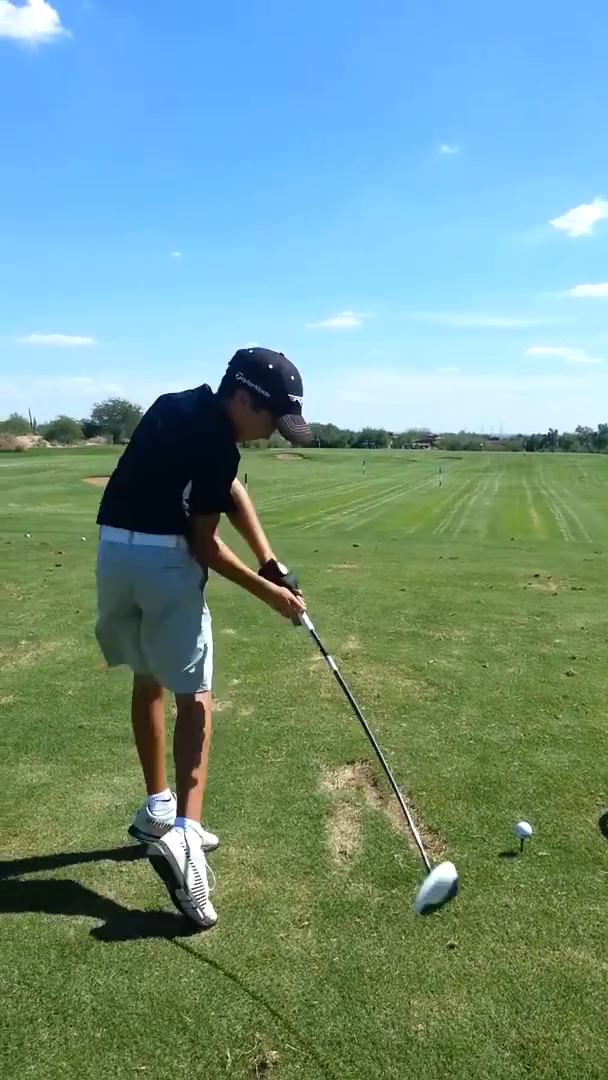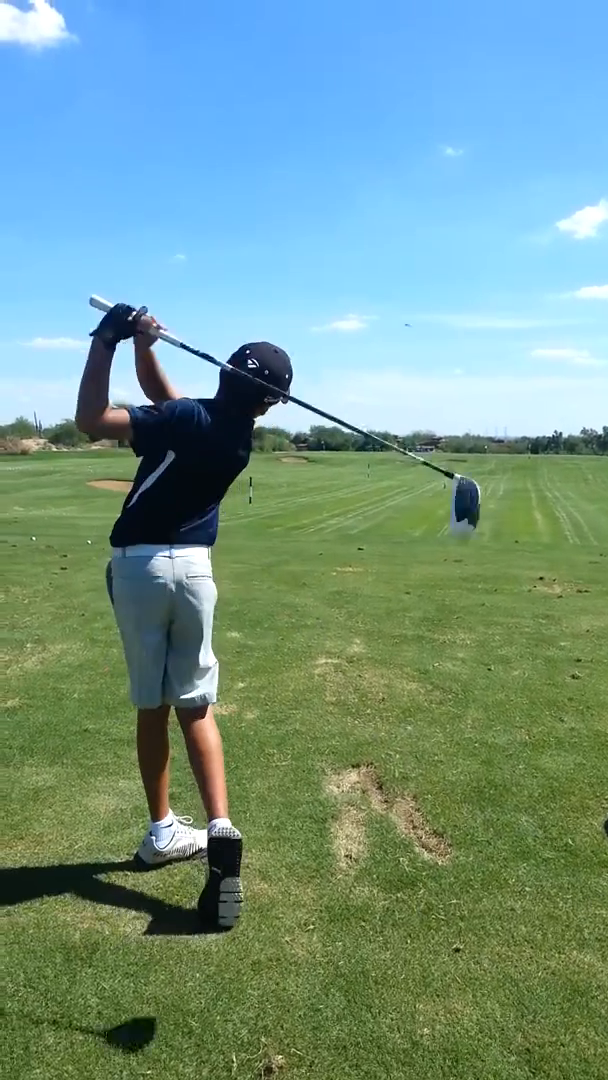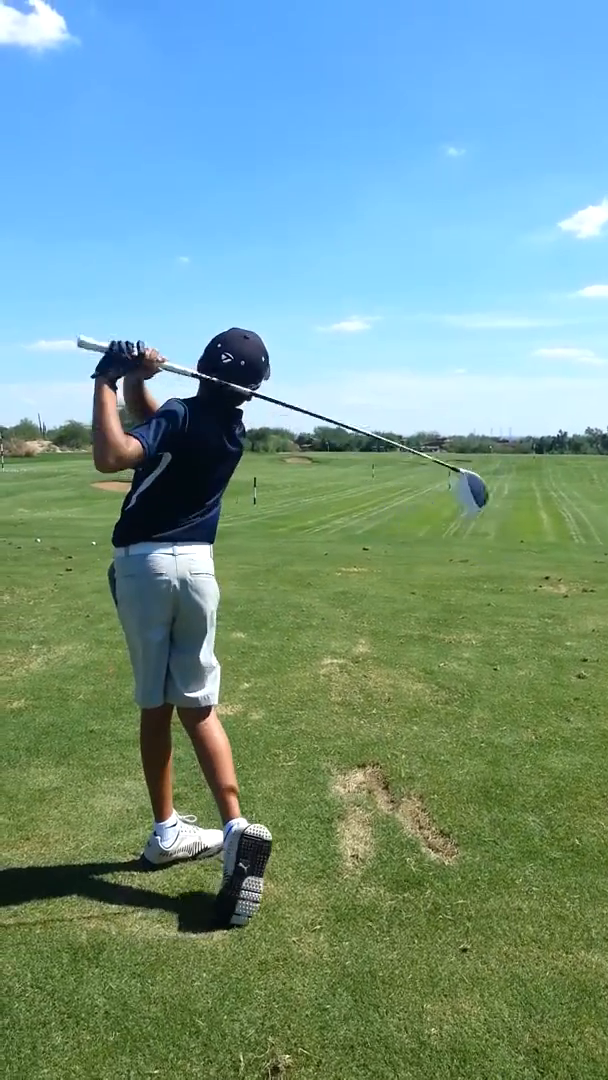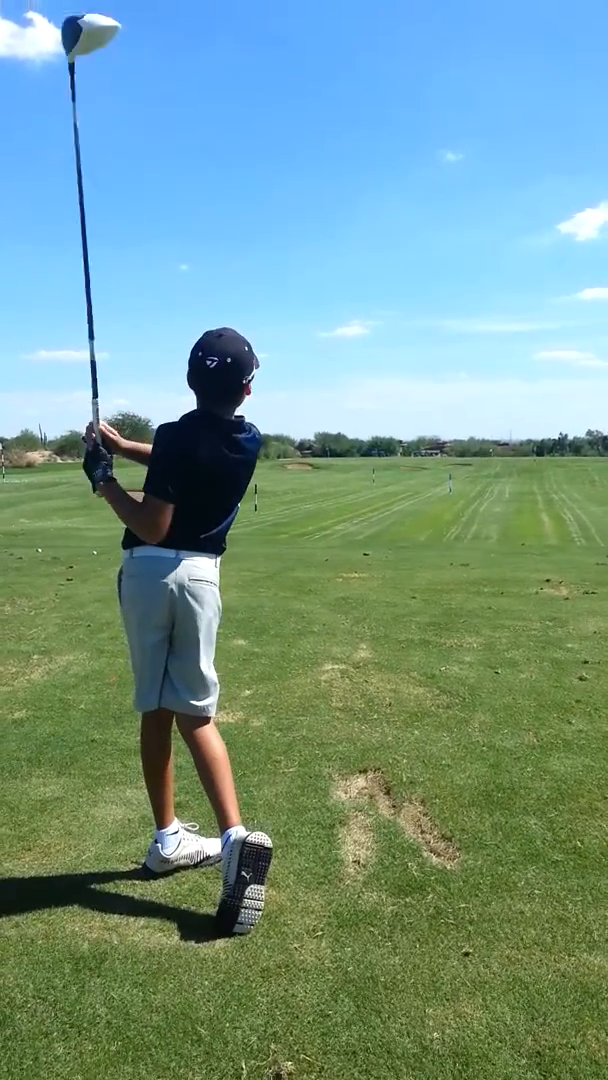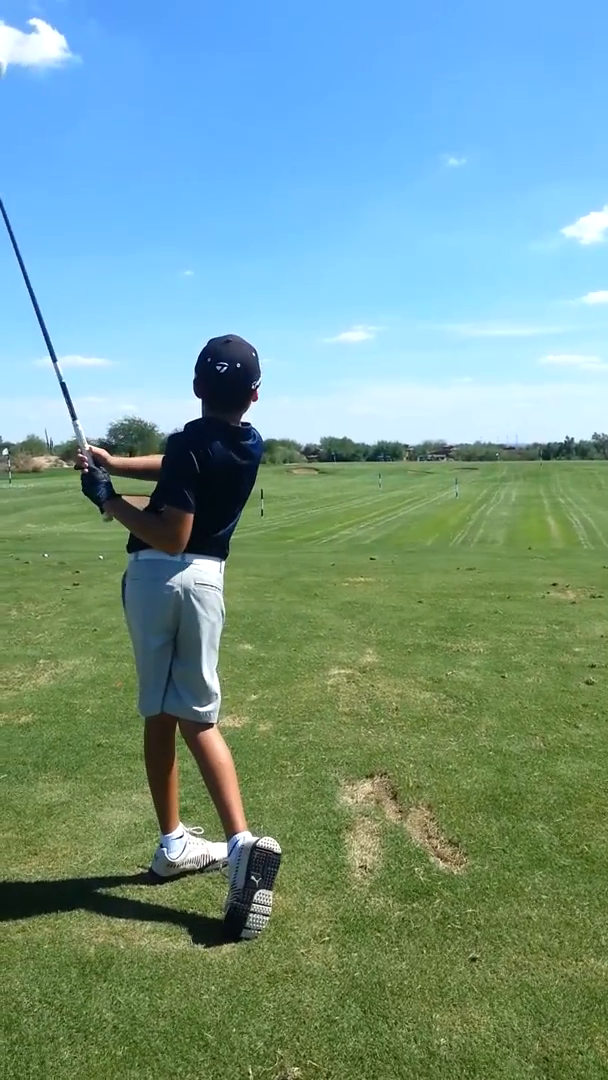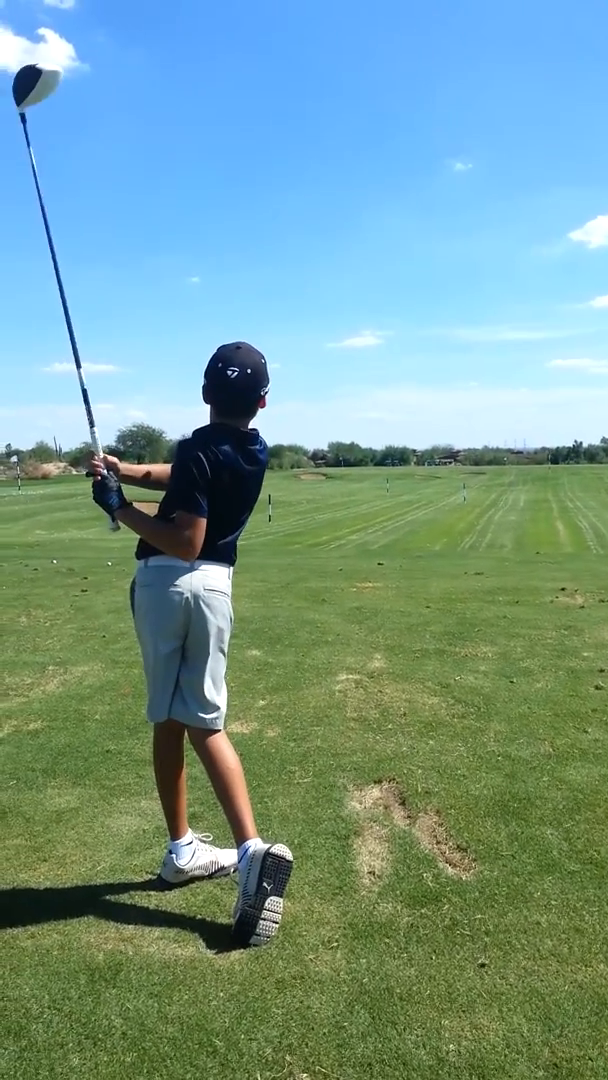
dt=0.5s
person 1, frame 1
left shoulder: (185, 406)
right shoulder: (205, 440)
left elbow: (234, 497)
right elbow: (203, 547)
left wrist: (269, 561)
right wrist: (267, 593)
left hip: (115, 555)
right hip: (162, 562)
left knee: (149, 679)
right knee: (194, 699)
left ankle: (158, 808)
right ankle: (179, 833)
person 1, frame 2
left shoulder: (187, 419)
right shoulder: (240, 439)
left elbow: (93, 423)
left wrist: (105, 341)
right wrist: (140, 341)
left hip: (138, 566)
right hip: (192, 567)
left knee: (151, 703)
right knee: (195, 705)
left ankle: (162, 829)
right ankle: (218, 826)
person 1, frame 3
left shoulder: (180, 417)
right shoulder: (231, 430)
left elbow: (110, 456)
left wrist: (107, 380)
right wrist: (137, 379)
left hip: (142, 565)
right hip: (195, 565)
left knee: (155, 704)
right knee: (198, 705)
left ankle: (167, 830)
right ankle: (236, 827)
person 1, frame 4
left shoulder: (176, 435)
right shoulder: (248, 442)
left elbow: (152, 527)
left wrist: (104, 480)
right wrist: (124, 445)
left hip: (147, 571)
right hip: (198, 576)
left knee: (155, 710)
right knee: (195, 713)
left ankle: (167, 838)
right ankle: (234, 836)
person 1, frame 5
left shoulder: (189, 444)
right shoulder: (249, 446)
left elbow: (170, 537)
left wrist: (108, 498)
right wrist: (115, 463)
left hip: (153, 577)
right hip: (204, 580)
left knee: (159, 714)
right knee: (198, 716)
left ankle: (174, 842)
right ankle: (241, 841)
person 1, frame 6
left shoulder: (197, 449)
right shoulder: (255, 452)
left elbow: (185, 541)
left wrist: (119, 506)
right wrist: (126, 470)
left hip: (162, 582)
right hip: (212, 586)
left knee: (167, 721)
right knee: (205, 722)
left ankle: (182, 849)
right ankle: (251, 848)
